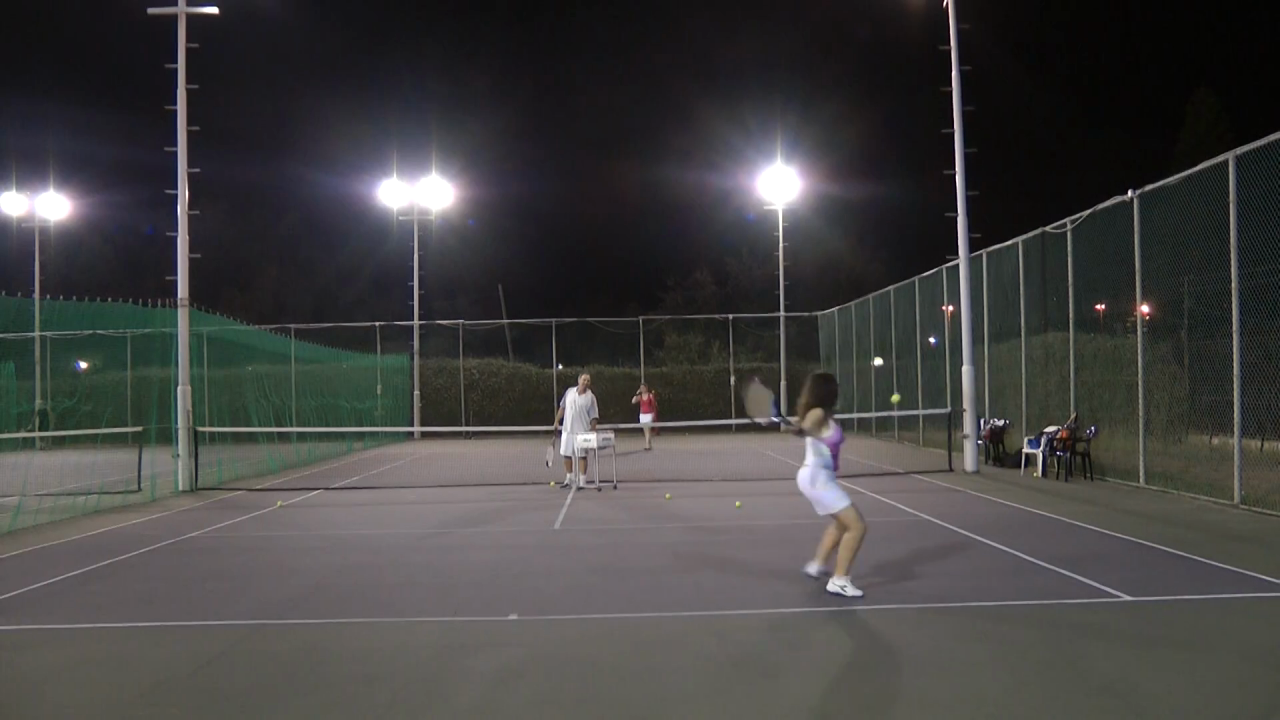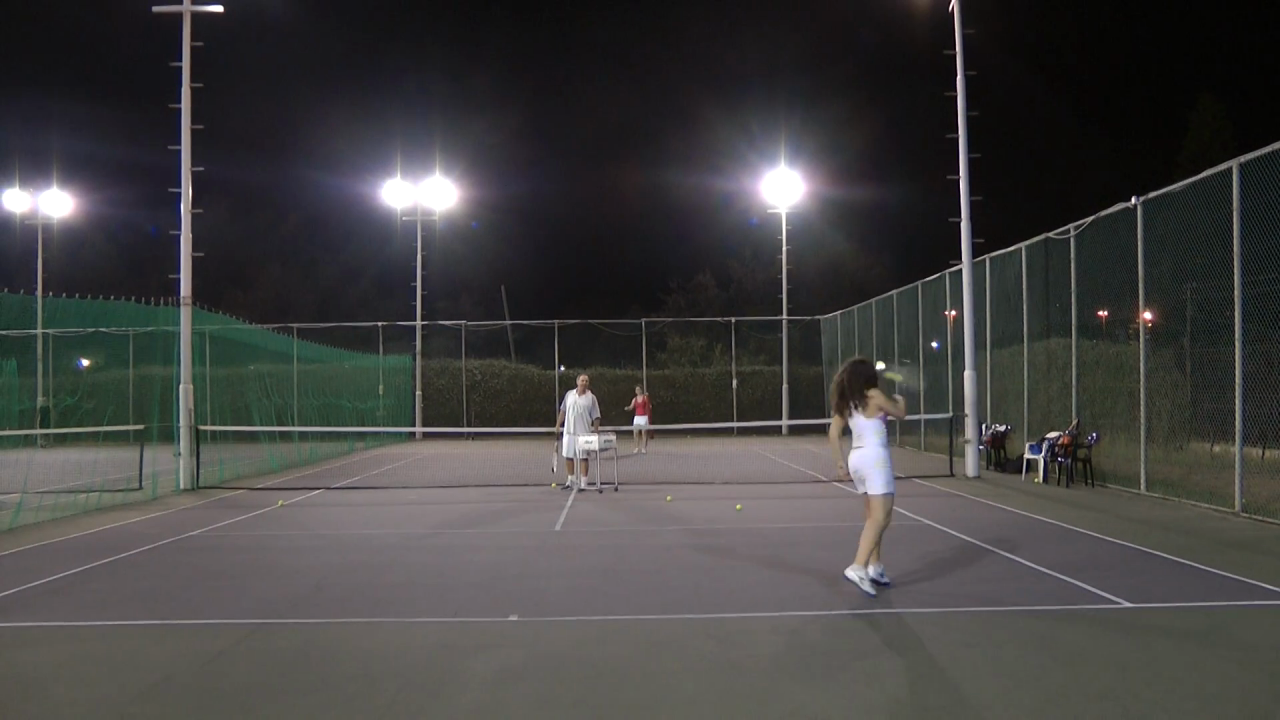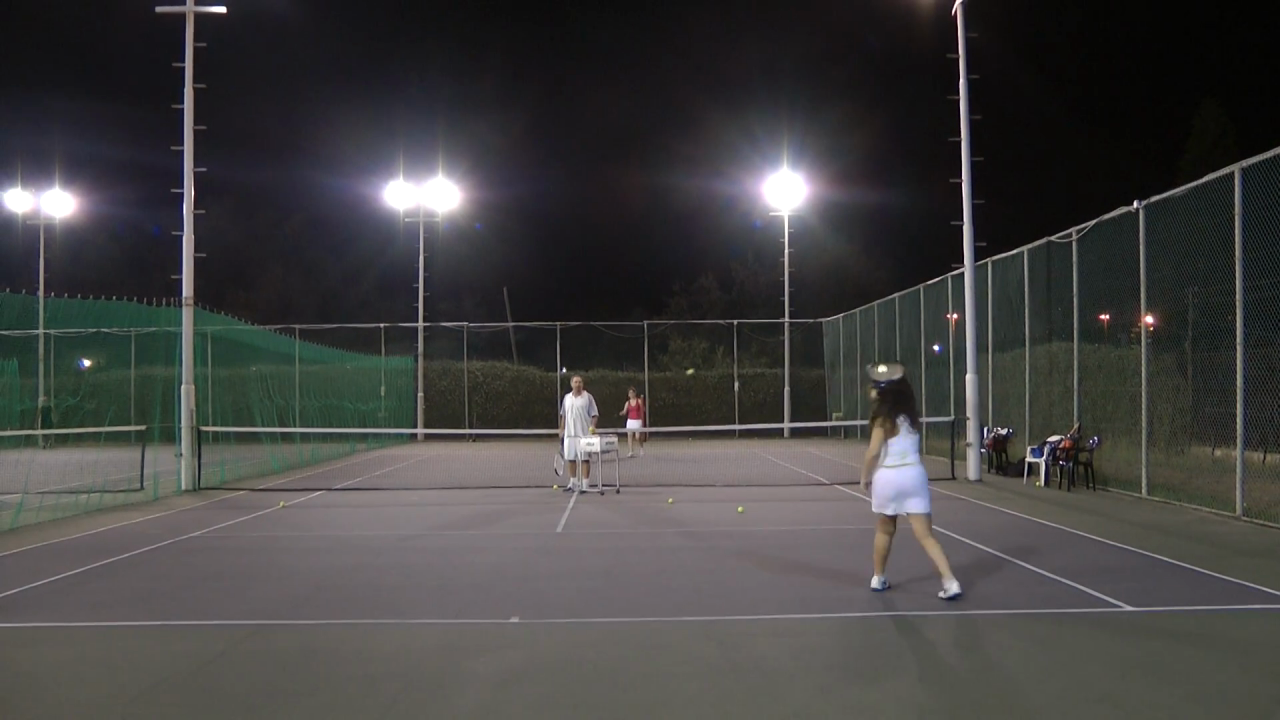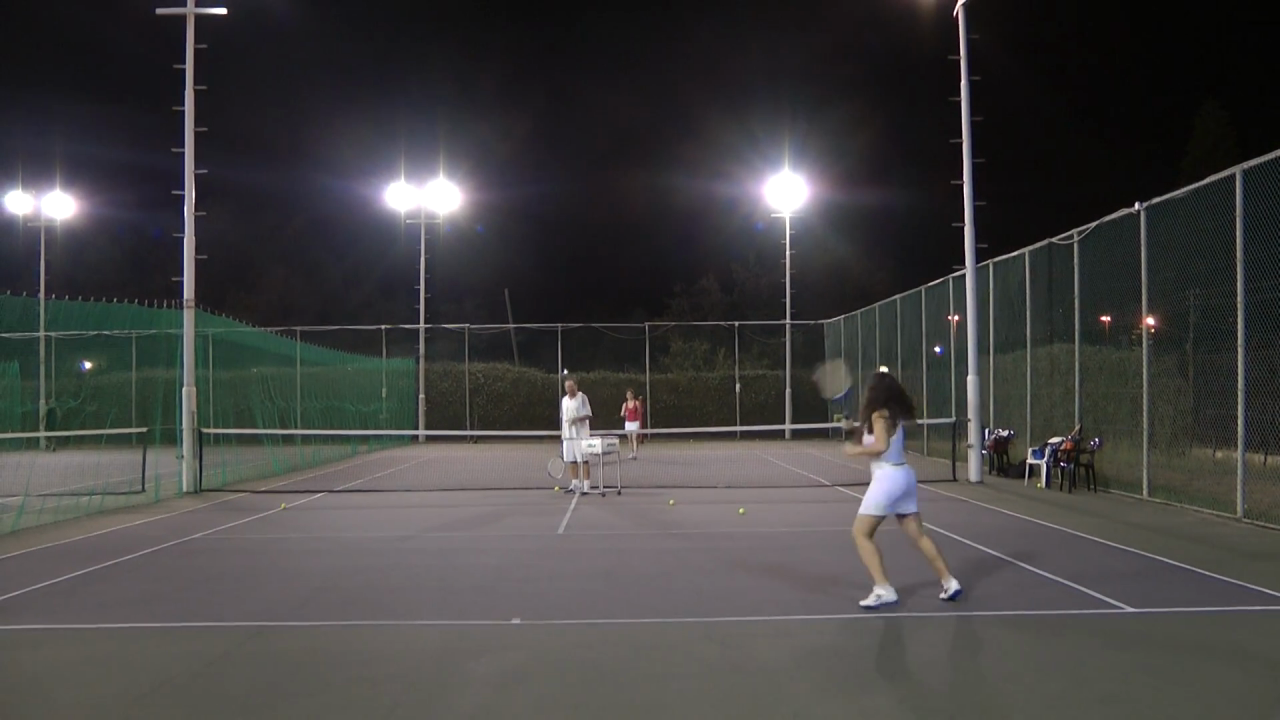
dt=0.4s
person 1, frame 1
left shoulder: (824, 414)
right shoulder: (818, 413)
right elbow: (804, 426)
right wrist: (801, 428)
left hip: (817, 477)
right hip: (817, 478)
left knee: (842, 523)
right knee: (857, 527)
left ankle: (817, 564)
right ankle: (839, 580)
person 1, frame 2
left shoulder: (845, 402)
right shoulder: (874, 394)
left elbow: (834, 432)
right elbow: (899, 413)
left wrist: (840, 461)
right wrist: (900, 401)
left hip: (858, 457)
right hip: (874, 457)
left knee: (876, 515)
right knee: (879, 518)
left ankle: (874, 568)
right ankle: (858, 569)
person 1, frame 3
left shoulder: (884, 418)
right shoulder: (911, 415)
left elbow: (873, 452)
left wrist: (865, 475)
right wrist: (879, 398)
left hip: (887, 477)
right hip: (913, 475)
left knee: (884, 531)
right knee: (925, 536)
left ankle: (878, 578)
right ankle: (950, 582)
person 1, frame 4
left shoulder: (879, 414)
right shoulder: (893, 415)
left elbow: (880, 447)
left wrist: (856, 450)
right wrist: (857, 428)
left hip: (887, 479)
right hip: (903, 476)
left knee: (861, 534)
right knee: (918, 535)
left ankle: (884, 590)
right ankle: (949, 582)
